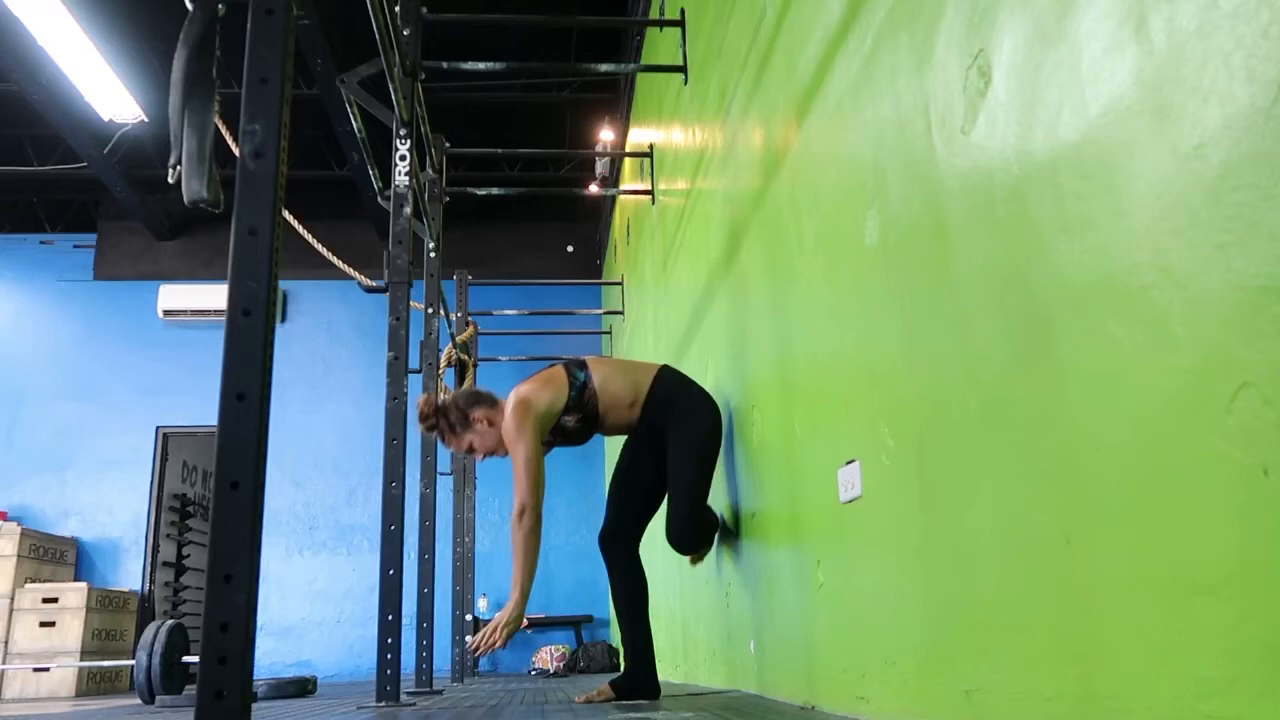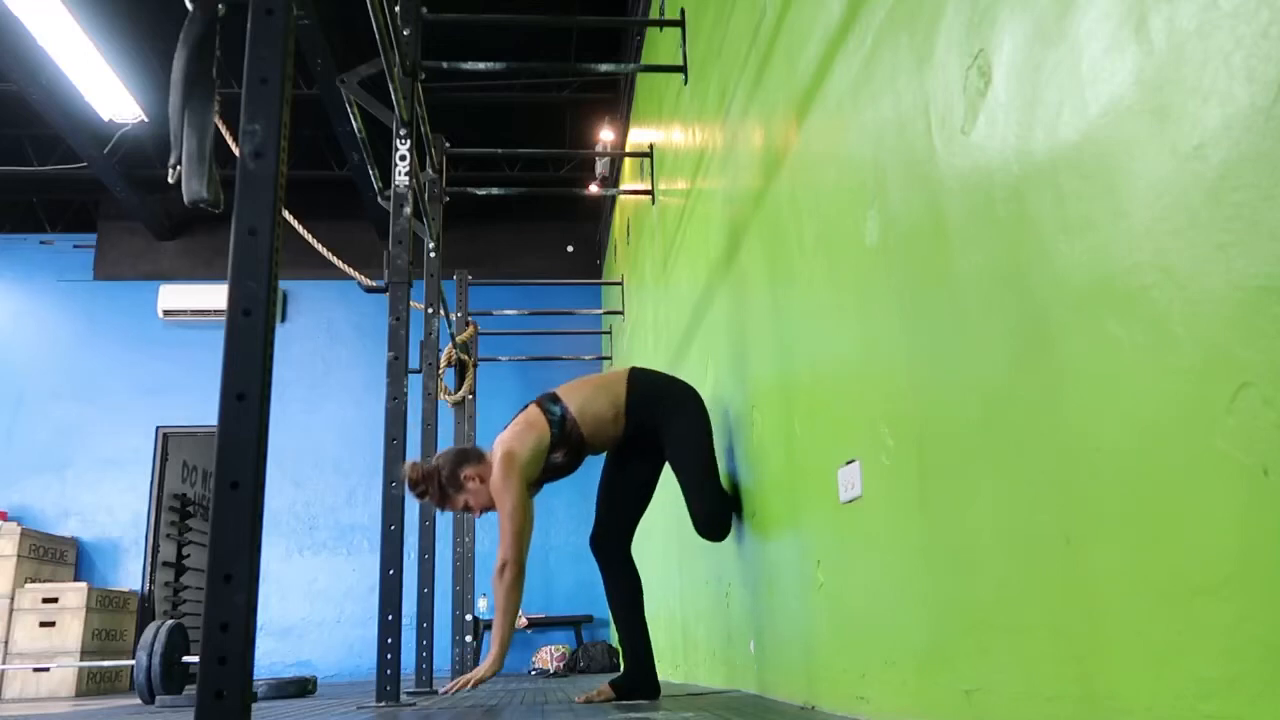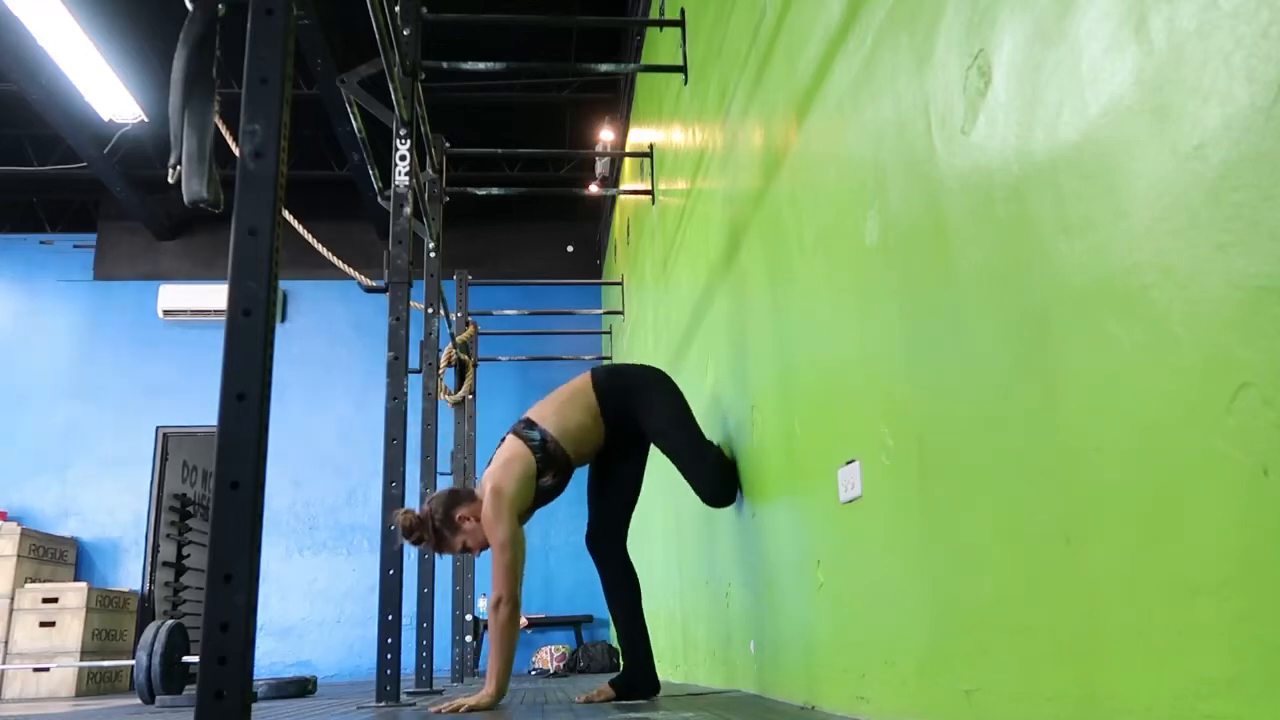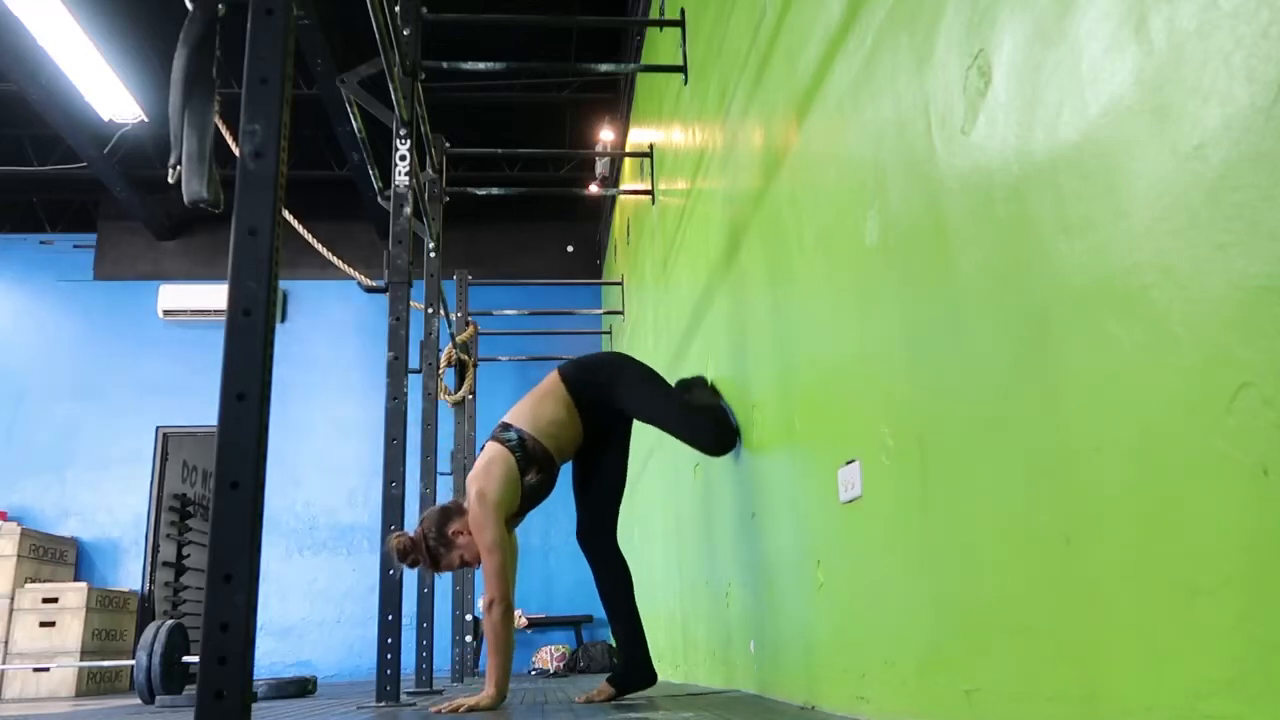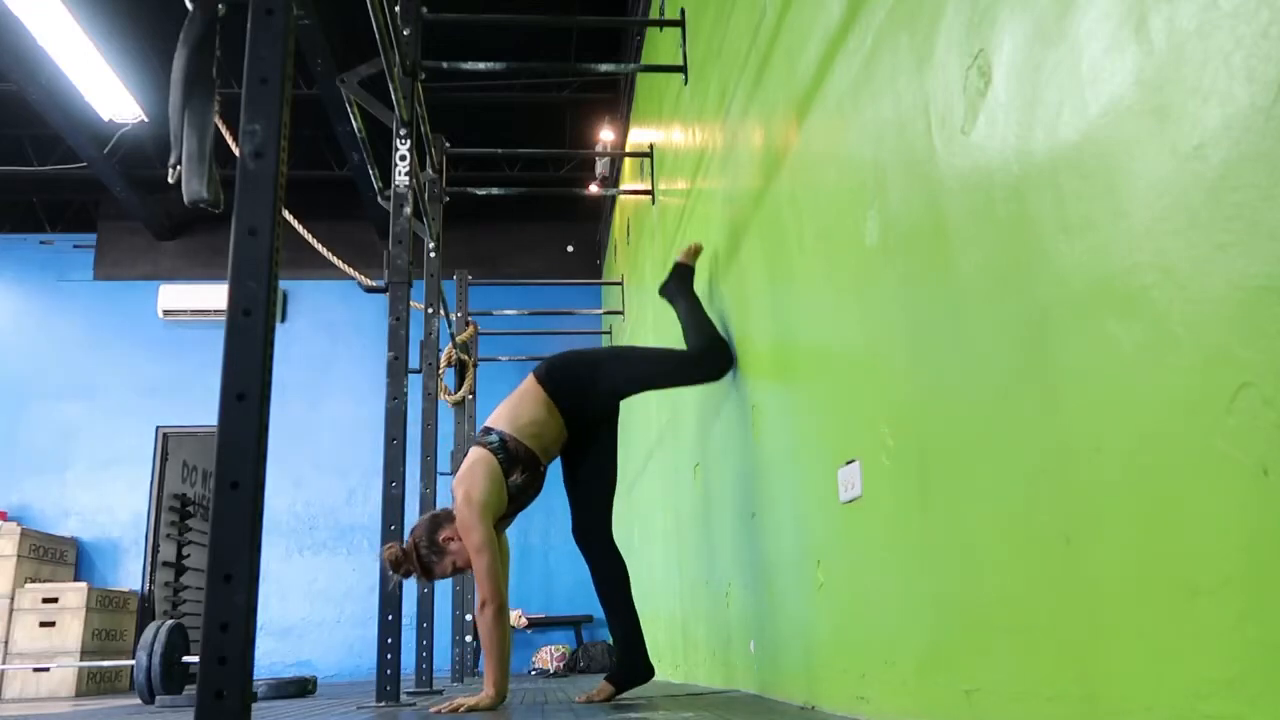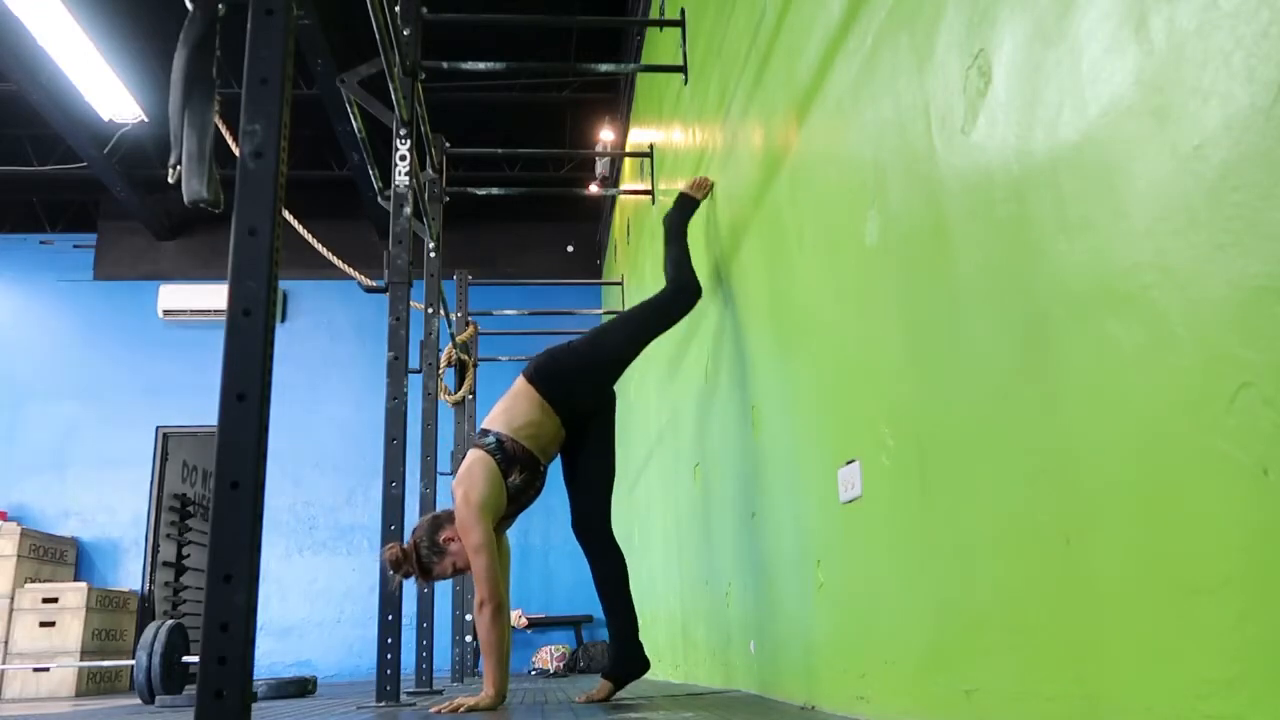
dt=0.3s
person 1, frame 1
left shoulder: (520, 412)
right shoulder: (522, 416)
left elbow: (527, 512)
right elbow: (525, 514)
left wrist: (516, 605)
right wrist: (515, 604)
left hip: (682, 408)
right hip: (652, 422)
left knee: (683, 535)
right knee: (617, 540)
left ankle: (704, 523)
right ankle: (639, 674)
person 1, frame 2
left shoulder: (507, 462)
right shoulder: (509, 459)
left elbow: (509, 564)
right elbow: (510, 563)
left wrist: (496, 655)
right wrist: (497, 651)
left hip: (667, 405)
right hip: (639, 427)
left knee: (710, 524)
right knee: (608, 543)
left ankle: (719, 496)
right ankle: (639, 675)
person 1, frame 3
left shoulder: (498, 495)
right shoulder: (494, 495)
left elbow: (504, 601)
right elbow: (506, 602)
left wrist: (493, 689)
right wrist: (495, 686)
left hip: (635, 392)
right hip: (613, 416)
left knee: (717, 489)
right knee: (605, 544)
right ankle: (638, 673)
person 1, frame 4
left shoulder: (483, 504)
right shoulder: (493, 508)
left elbow: (497, 603)
right elbow: (499, 603)
left wrist: (493, 691)
right wrist: (495, 689)
left hip: (603, 383)
right hip: (592, 405)
left knee: (715, 440)
right knee: (596, 538)
left ankle: (695, 394)
right ankle: (634, 666)
person 1, frame 5
left shoulder: (471, 508)
right shoulder: (483, 517)
left elbow: (489, 603)
right elbow: (494, 604)
left wrist: (492, 691)
right wrist: (497, 688)
left hip: (575, 387)
right hip: (573, 413)
left knee: (710, 360)
right knee: (592, 537)
left ankle: (678, 286)
right ankle: (631, 663)
person 1, frame 6
left shoulder: (471, 511)
right shoulder: (482, 518)
left elbow: (488, 603)
right elbow: (494, 604)
left wrist: (491, 692)
right wrist: (495, 688)
left hip: (571, 380)
right hip: (575, 406)
left knee: (680, 294)
right knee: (592, 530)
left ankle: (679, 213)
right ankle: (626, 658)
